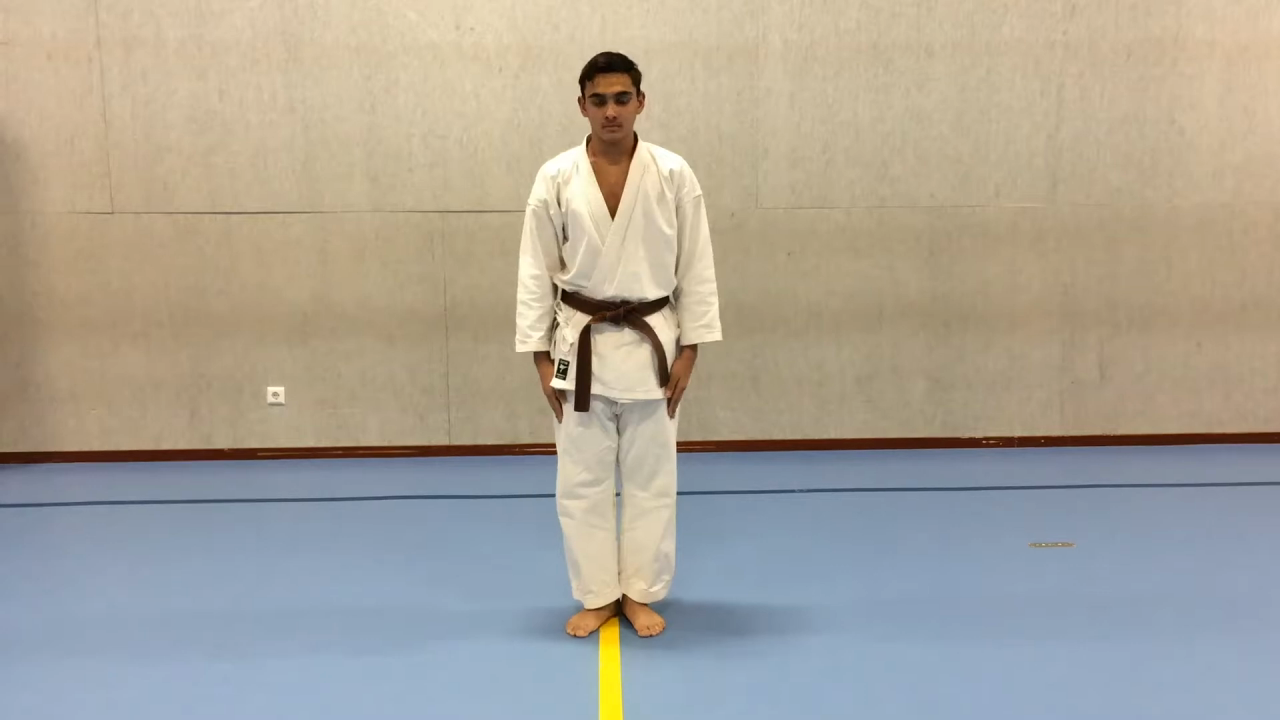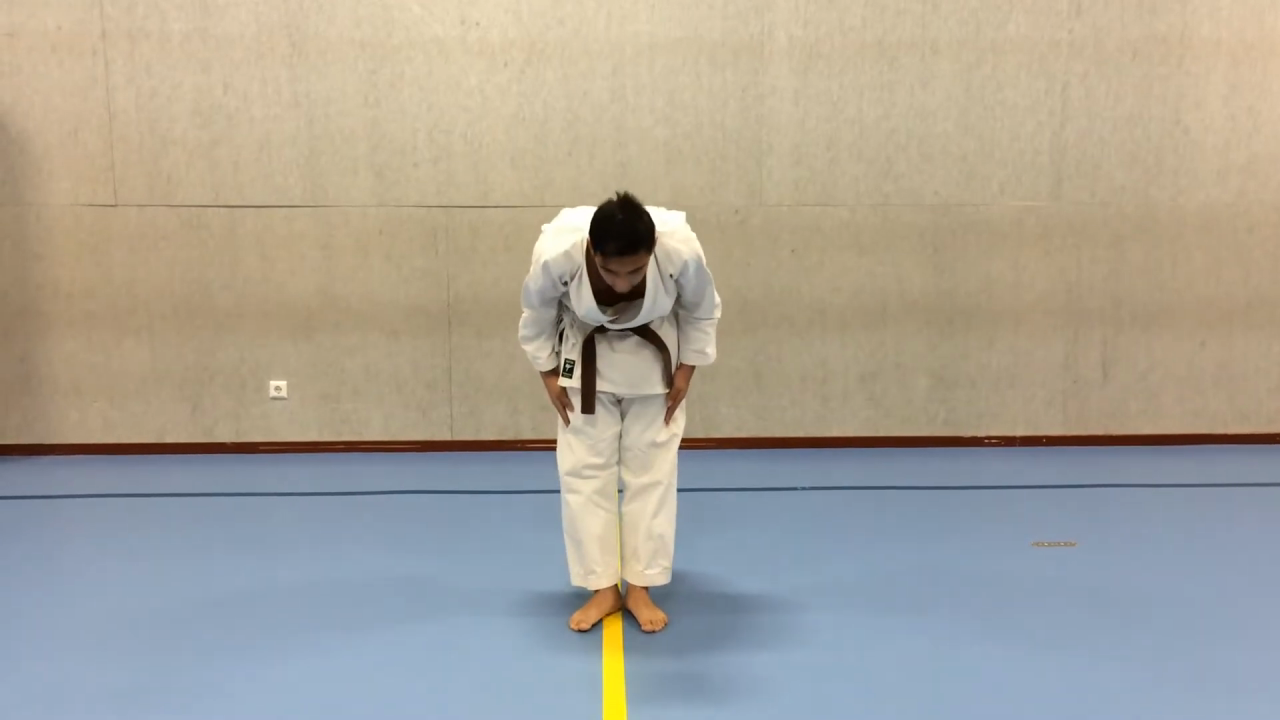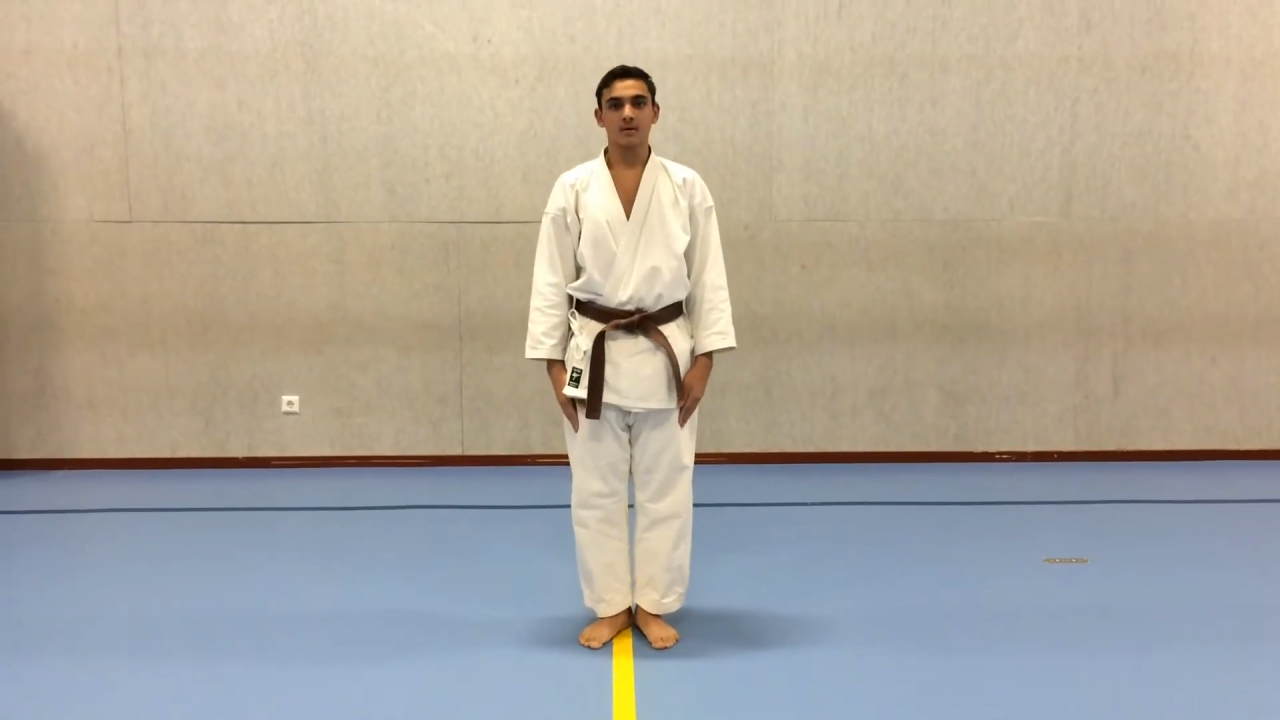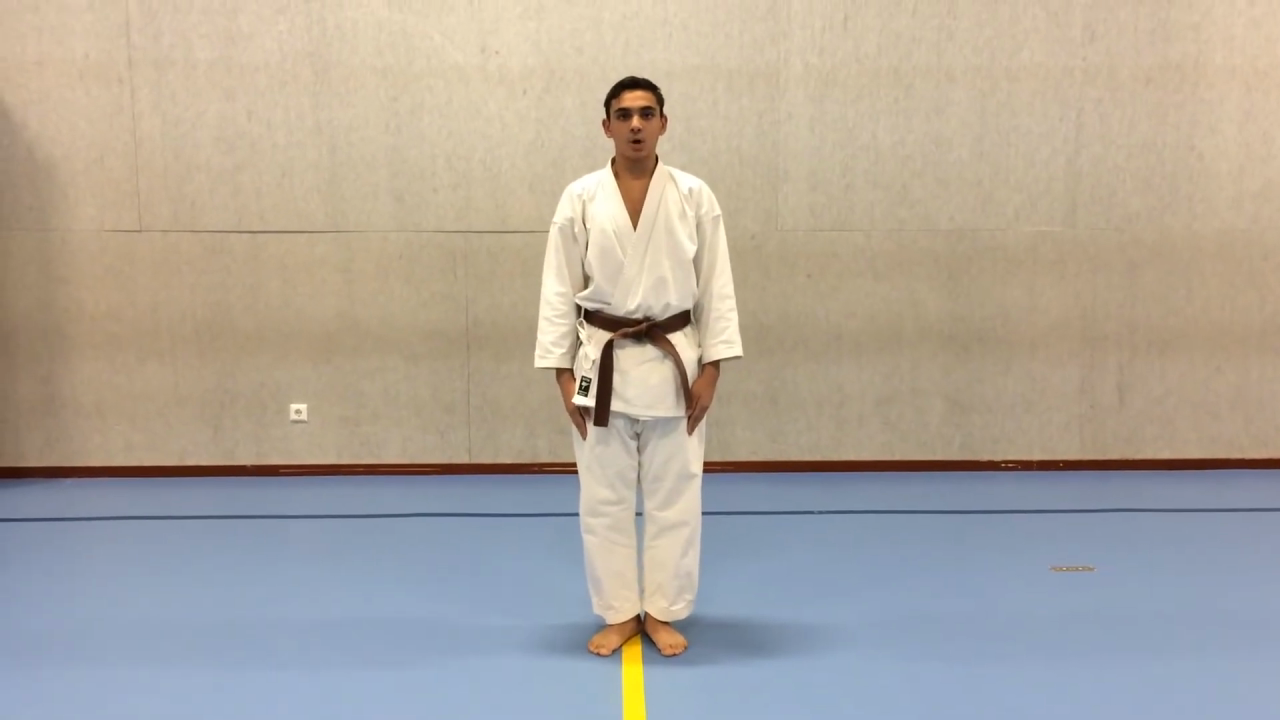
dt=1s
person 1, frame 1
left shoulder: (673, 174)
right shoulder: (556, 178)
left elbow: (696, 269)
right elbow: (536, 272)
left wrist: (689, 351)
right wrist: (541, 356)
left hip: (651, 343)
right hip: (581, 343)
left knee: (651, 478)
right knee: (582, 480)
left ankle: (639, 594)
right ankle: (597, 596)
person 1, frame 2
left shoulder: (680, 248)
right shoulder: (556, 251)
left elbow: (702, 309)
right elbow: (538, 313)
left wrist: (686, 370)
right wrist: (550, 373)
left hip: (653, 349)
right hip: (586, 350)
left knee: (651, 468)
right knee: (585, 467)
left ankle: (639, 587)
right ankle: (602, 587)
person 1, frame 3
left shoulder: (686, 186)
right shoulder: (573, 187)
left elbow: (708, 276)
right elbow: (551, 280)
left wrist: (704, 359)
right wrist: (554, 364)
left hip: (665, 352)
right hip: (594, 352)
left knee: (666, 488)
right knee: (597, 489)
left ankle: (654, 605)
right ankle: (610, 606)
person 1, frame 4
left shoulder: (694, 195)
right shoulder: (580, 197)
left elbow: (715, 286)
right elbow: (559, 289)
left wrist: (711, 368)
right wrist: (563, 373)
left hip: (673, 361)
right hip: (603, 362)
left knee: (674, 496)
right knee: (605, 498)
left ankle: (662, 612)
right ankle: (619, 612)
